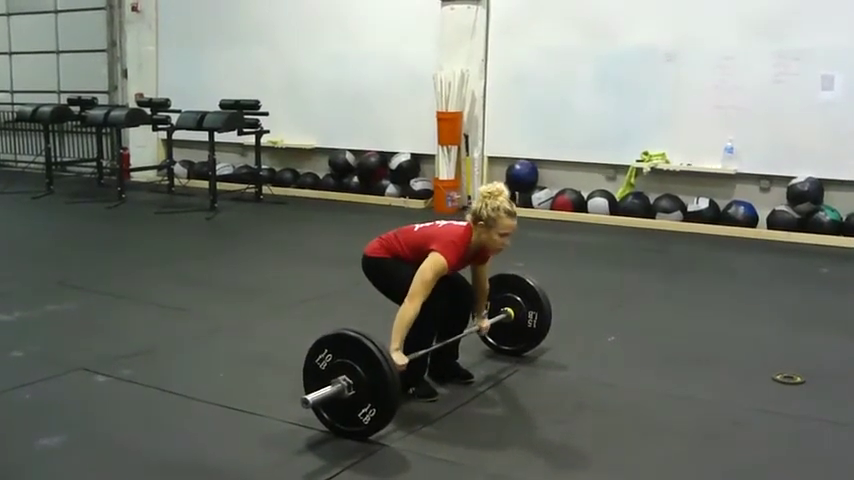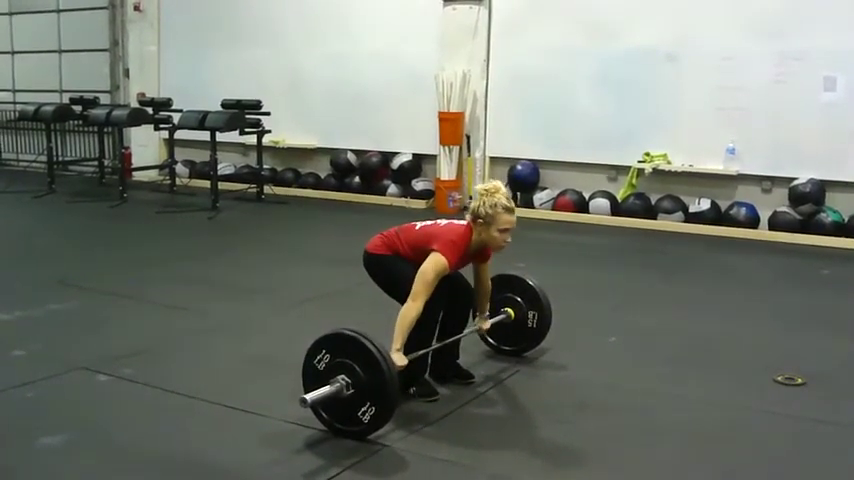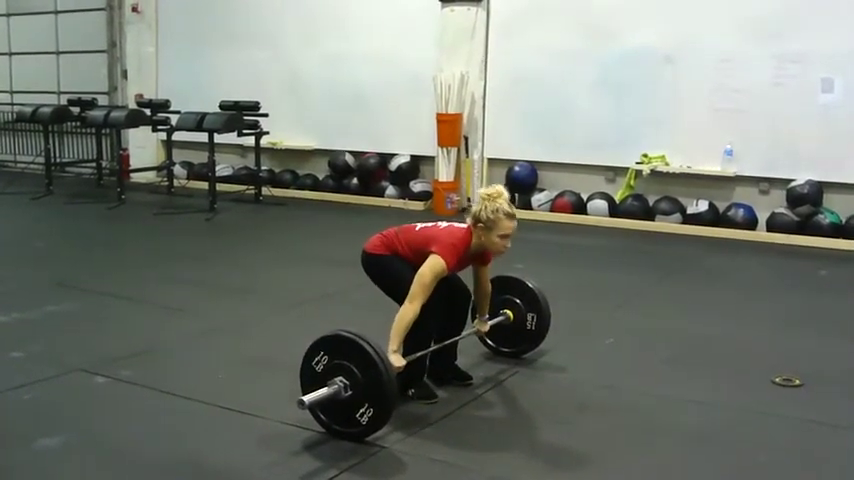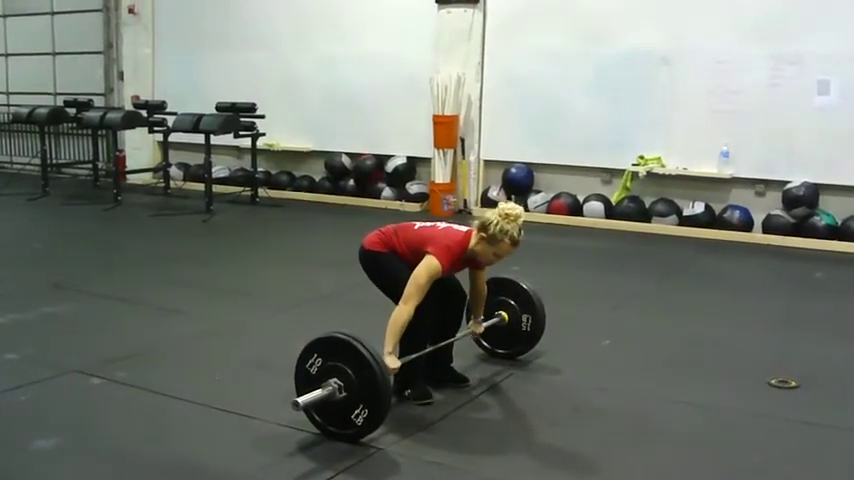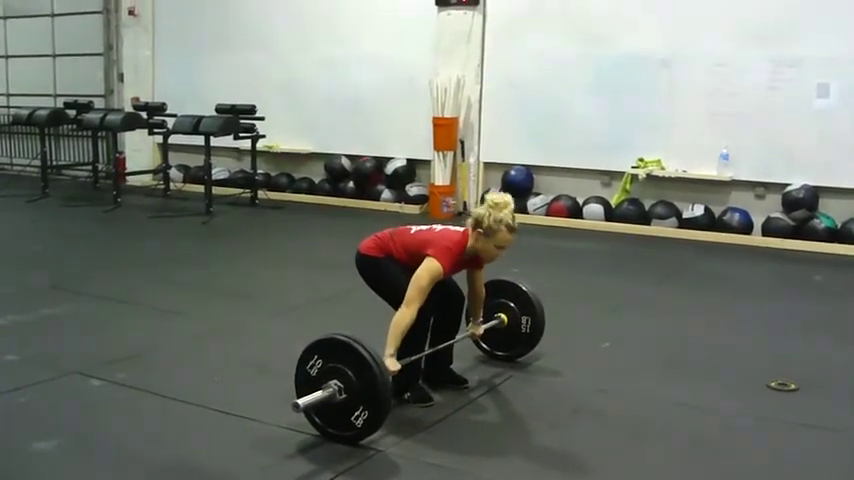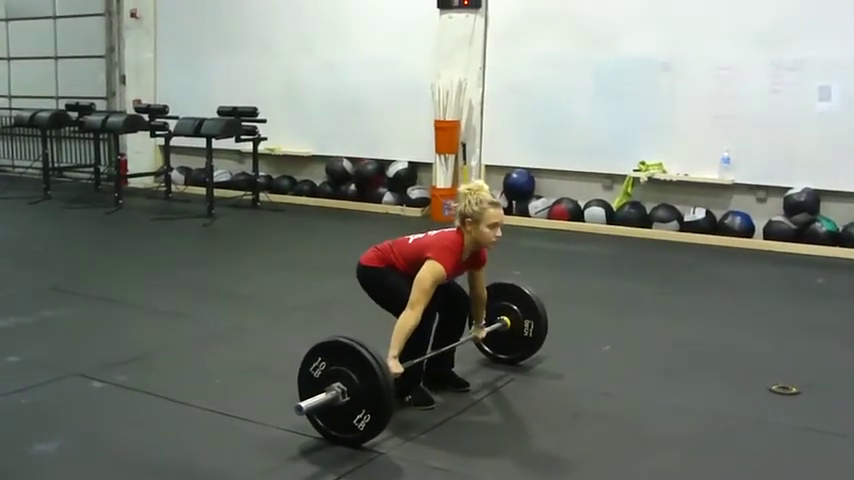
dt=0.4s
person 1, frame 1
left shoulder: (480, 242)
right shoulder: (451, 245)
left elbow: (481, 284)
right elbow: (412, 301)
left wrist: (481, 316)
right wrist: (395, 351)
left hip: (411, 258)
right hip: (380, 258)
left knee: (463, 296)
right knee: (432, 304)
left ankle: (443, 364)
right ankle: (409, 377)
person 1, frame 2
left shoulder: (481, 241)
right shoulder: (452, 245)
left elbow: (482, 284)
right elbow: (415, 302)
left wrist: (483, 316)
right wrist: (396, 352)
left hip: (412, 255)
right hip: (382, 255)
left knee: (463, 295)
right knee: (430, 302)
left ankle: (444, 364)
right ankle: (410, 377)
person 1, frame 3
left shoulder: (481, 245)
right shoulder: (451, 247)
left elbow: (483, 287)
right elbow: (412, 303)
left wrist: (482, 318)
right wrist: (393, 352)
left hip: (410, 256)
right hip: (380, 254)
left knee: (460, 296)
right knee: (429, 304)
left ankle: (442, 366)
right ankle: (409, 380)
person 1, frame 4
left shoulder: (477, 246)
right shoulder: (448, 249)
left elbow: (479, 289)
right elbow: (406, 304)
left wrist: (477, 320)
right wrist: (389, 354)
left hip: (406, 252)
right hip: (378, 252)
left knee: (455, 297)
right knee: (424, 304)
left ankle: (438, 368)
right ankle: (406, 381)
person 1, frame 5
left shoulder: (474, 247)
right shoulder: (447, 251)
left elbow: (477, 291)
right elbow: (409, 307)
left wrist: (476, 322)
right wrist: (389, 356)
left hip: (404, 256)
right hip: (375, 256)
left knee: (453, 299)
right knee: (423, 307)
left ankle: (437, 369)
right ankle: (404, 384)
person 1, frame 6
left shoulder: (476, 249)
right shoulder: (445, 252)
left elbow: (478, 293)
right elbow: (413, 310)
left wrist: (479, 325)
right wrist: (392, 358)
left hip: (406, 268)
right hip: (375, 268)
left knee: (459, 303)
right knee: (425, 313)
left ankle: (438, 372)
right ankle: (406, 386)
